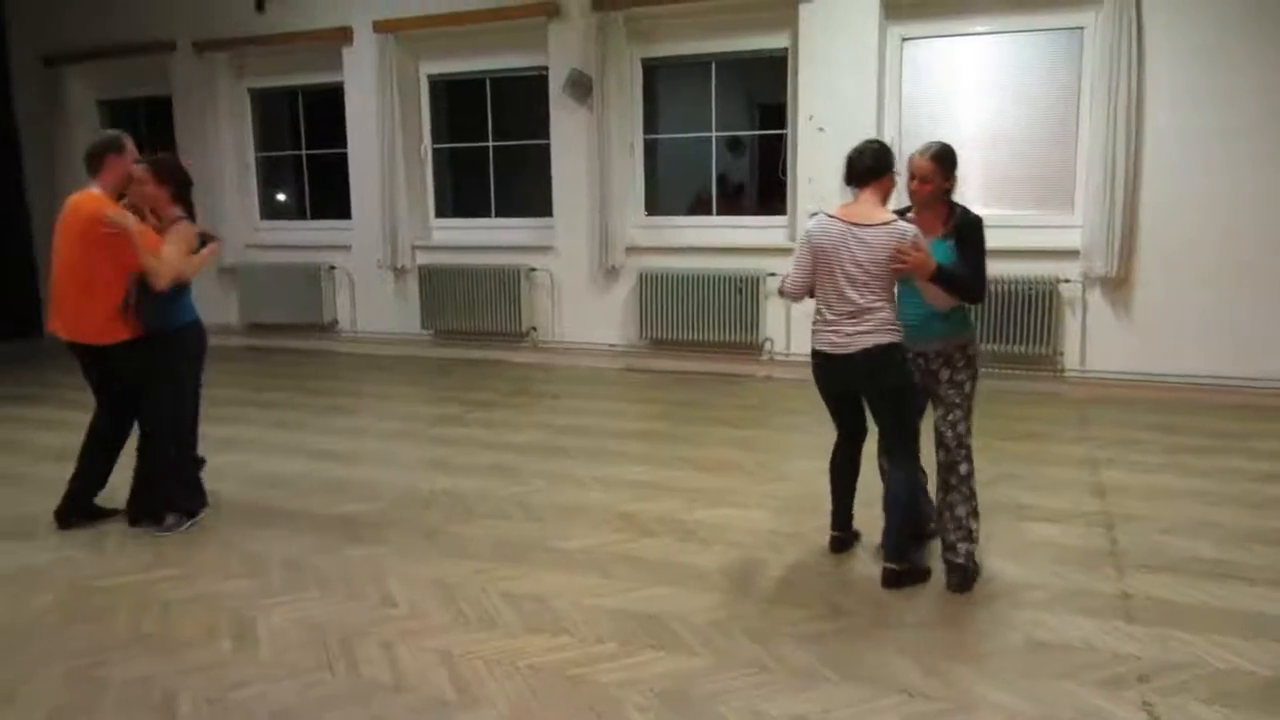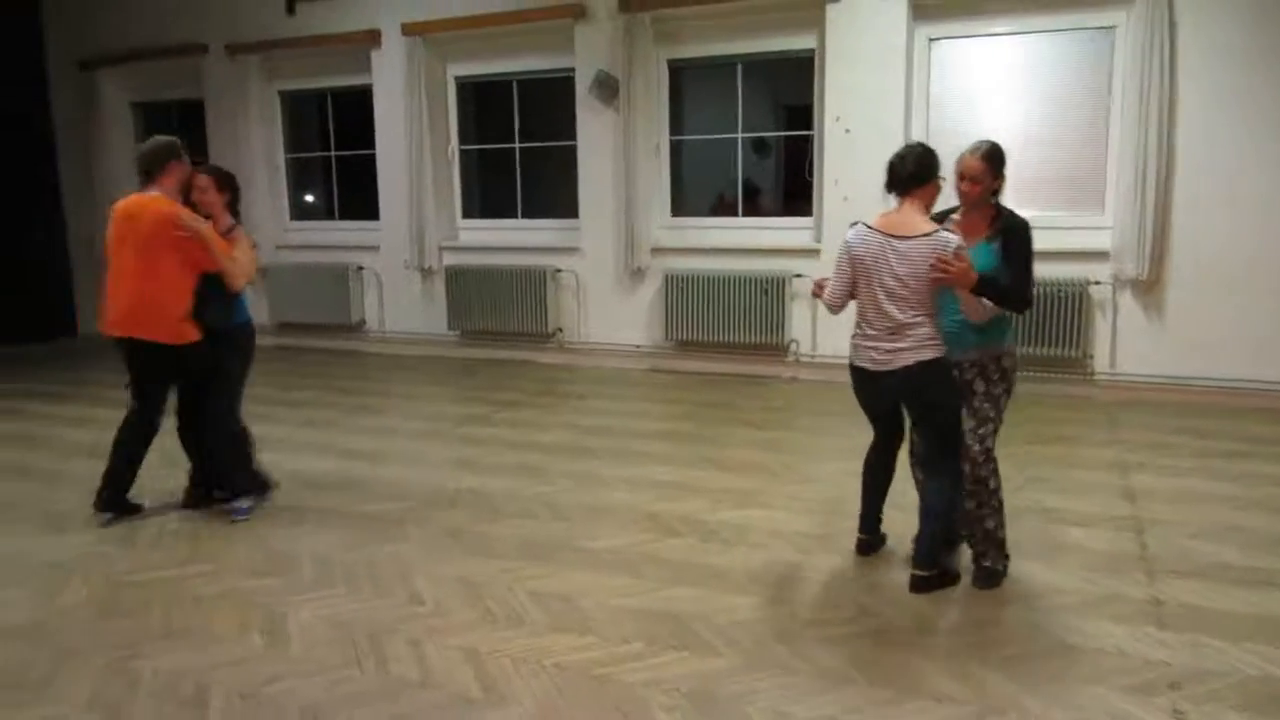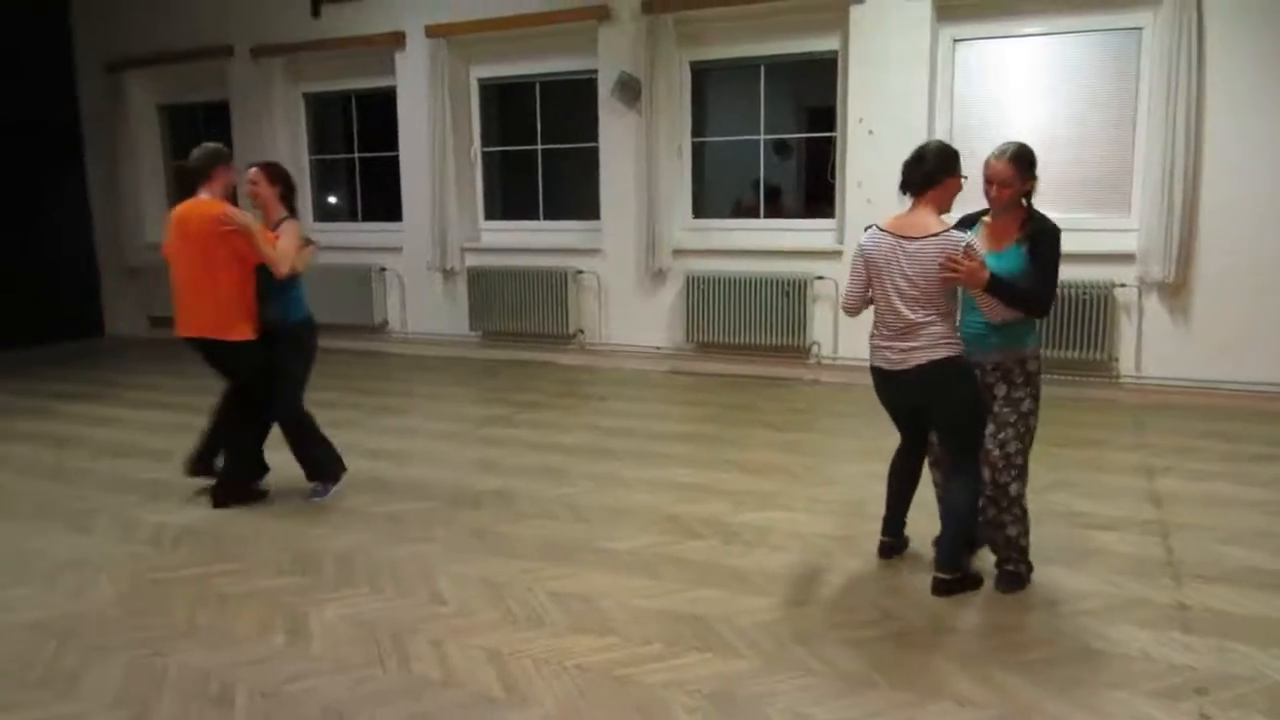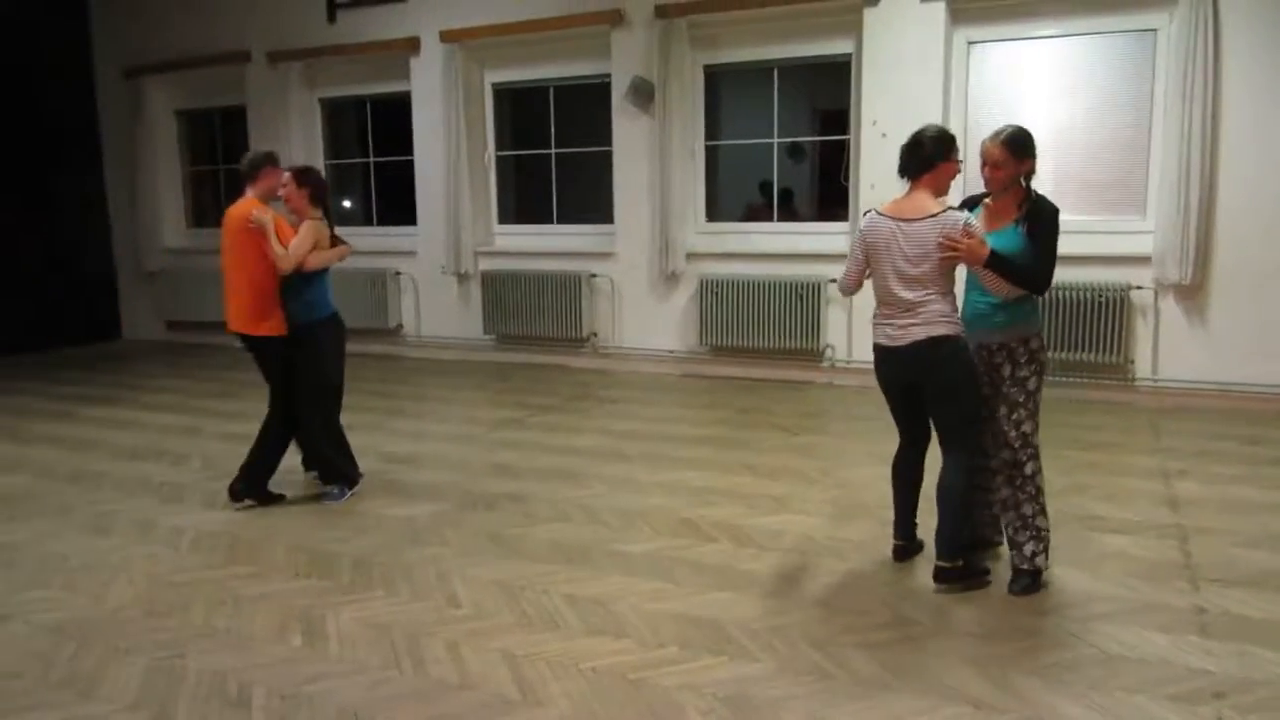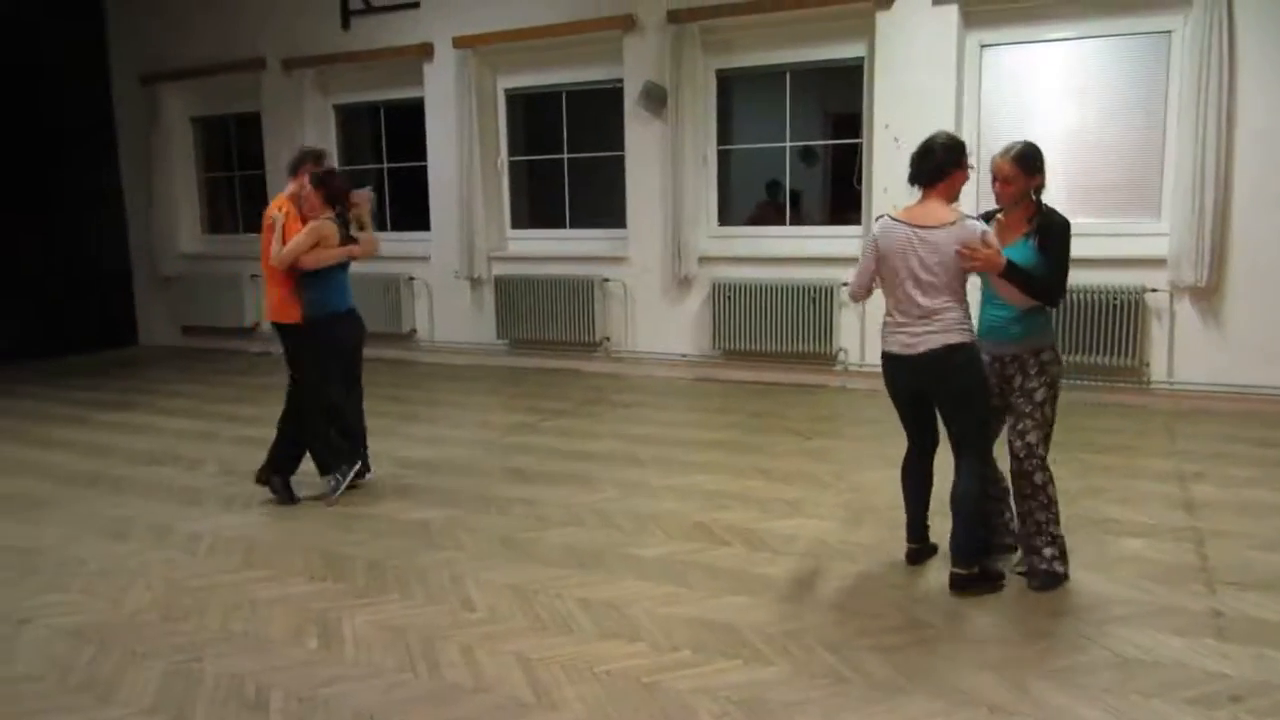
dt=0.3s
person 1, frame 1
left shoulder: (819, 227)
right shoulder: (903, 233)
left elbow: (794, 291)
left wrist: (787, 286)
left hip: (827, 356)
right hip: (880, 355)
left knee: (849, 436)
right knee: (901, 452)
left ankle: (840, 530)
right ankle: (896, 561)
person 1, frame 2
left shoulder: (858, 235)
right shoulder: (946, 243)
left elbow: (835, 302)
left wrist: (823, 287)
left hip: (866, 367)
right hip: (922, 369)
left knee: (886, 439)
right knee: (942, 462)
left ankle: (868, 533)
right ankle: (926, 567)
person 1, frame 3
left shoulder: (873, 238)
right shoulder: (956, 243)
left elbow: (851, 305)
left hip: (886, 369)
right hip: (941, 368)
left knee: (912, 442)
right knee: (963, 463)
left ankle: (891, 535)
right ankle: (948, 569)
person 1, frame 4
left shoulder: (871, 221)
right shoulder: (955, 222)
left elbow: (847, 286)
right elbow: (1001, 286)
left hip: (888, 351)
right hip: (939, 348)
left knee: (911, 439)
right knee: (960, 448)
left ankle: (903, 539)
right ankle: (950, 560)
person 1, frame 5
left shoulder: (884, 228)
right shoulder: (971, 231)
left elbow: (857, 292)
left hip: (898, 357)
right hip: (952, 355)
left knee: (920, 444)
right knee: (973, 454)
left ankle: (917, 541)
right ankle: (966, 566)
person 2, frame 1
left shoulder: (966, 225)
right shoulder: (895, 223)
left elbow: (976, 292)
left wrist: (931, 271)
left hip: (953, 351)
right hip: (906, 349)
left knee: (952, 444)
left ankle: (961, 554)
person 2, frame 2
left shoulder: (1012, 229)
right shoulder: (938, 223)
left elbow: (1022, 299)
left wrist: (974, 281)
left hip: (989, 360)
right hip: (941, 356)
left knee: (977, 452)
right knee: (923, 448)
left ankle: (990, 554)
person 2, frame 3
left shoulder: (1041, 233)
right shoulder: (969, 224)
left elbow: (1041, 305)
left wrist: (986, 281)
left hip: (1013, 365)
right hip: (965, 359)
left knee: (1002, 460)
right knee: (944, 451)
left ankle: (1013, 559)
person 2, frame 4
left shoulder: (1041, 213)
right shoulder: (970, 207)
left elbow: (1039, 282)
right elbow: (940, 256)
left wrist: (987, 257)
left hip: (1018, 344)
right hip: (972, 340)
left knee: (1016, 443)
left ankle: (1029, 557)
right ankle: (982, 530)
person 2, frame 5
left shoulder: (1052, 226)
right shoulder: (983, 224)
left elbow: (1053, 294)
left wrist: (1002, 266)
left hip: (1033, 356)
right hip: (988, 352)
left knee: (1026, 450)
left ankle: (1047, 556)
right ankle: (996, 531)
person 3, frame 1
left shoulder: (76, 204)
right shoulder: (111, 216)
left hip: (75, 327)
right hip: (108, 332)
left knee: (113, 411)
left ankle: (77, 502)
person 3, frame 2
left shoulder: (121, 210)
right shoulder: (184, 221)
right elbow: (234, 273)
left hip: (126, 326)
right hip: (170, 331)
left knee: (144, 407)
left ankle: (113, 493)
person 3, frame 3
left shoulder: (177, 216)
right shoulder: (230, 218)
left hip: (194, 325)
right hip: (232, 327)
left knee: (240, 389)
right knee: (255, 400)
left ankle: (225, 461)
right ankle: (232, 484)
person 3, frame 4
left shoulder: (233, 213)
right shoulder: (261, 217)
right elbow: (303, 261)
right wrist: (337, 252)
left hip: (247, 319)
right hip: (264, 322)
left knee: (291, 389)
right knee: (288, 399)
right ankle: (249, 482)
person 3, frame 5
left shoulder: (298, 208)
right shoulder: (284, 210)
left elbow: (326, 245)
right elbow: (304, 259)
right wrist: (349, 251)
left hip: (306, 314)
right hip: (294, 316)
right knee: (305, 392)
right ankle: (276, 468)
person 4, frame 1
left shoulder: (182, 230)
right shoulder: (158, 224)
left elbow: (160, 280)
left wrist: (135, 233)
left hip: (178, 338)
right hip: (158, 335)
left knee: (169, 417)
right knee: (167, 416)
left ankle: (183, 502)
right ankle: (182, 491)
person 4, frame 2
left shoulder: (237, 237)
left elbow: (236, 282)
left hip: (231, 337)
right hip: (201, 334)
left knee: (218, 412)
right knee: (196, 412)
left ankle: (251, 485)
right ankle: (210, 483)
person 4, frame 3
left shoulder: (289, 228)
right shoulder: (263, 225)
left elbow: (281, 269)
left wrist: (251, 228)
left hip: (292, 332)
right hip: (266, 331)
left knee: (285, 406)
left ankle: (328, 470)
person 4, frame 4
left shoulder: (312, 226)
right shoulder: (310, 226)
left elbow: (285, 264)
left wrist: (269, 227)
left hip: (319, 330)
right hip: (305, 328)
left knee: (316, 406)
right knee: (307, 402)
left ankle: (344, 476)
right ankle: (332, 468)
person 4, frame 5
left shoulder: (317, 228)
right shoulder: (348, 229)
left elbow: (277, 262)
right elbow: (371, 246)
left wrist: (277, 227)
right wrist: (362, 214)
left hip: (325, 326)
right hip: (349, 322)
left knee: (311, 401)
right knee: (344, 396)
left ankle: (342, 461)
right ankle: (352, 463)
